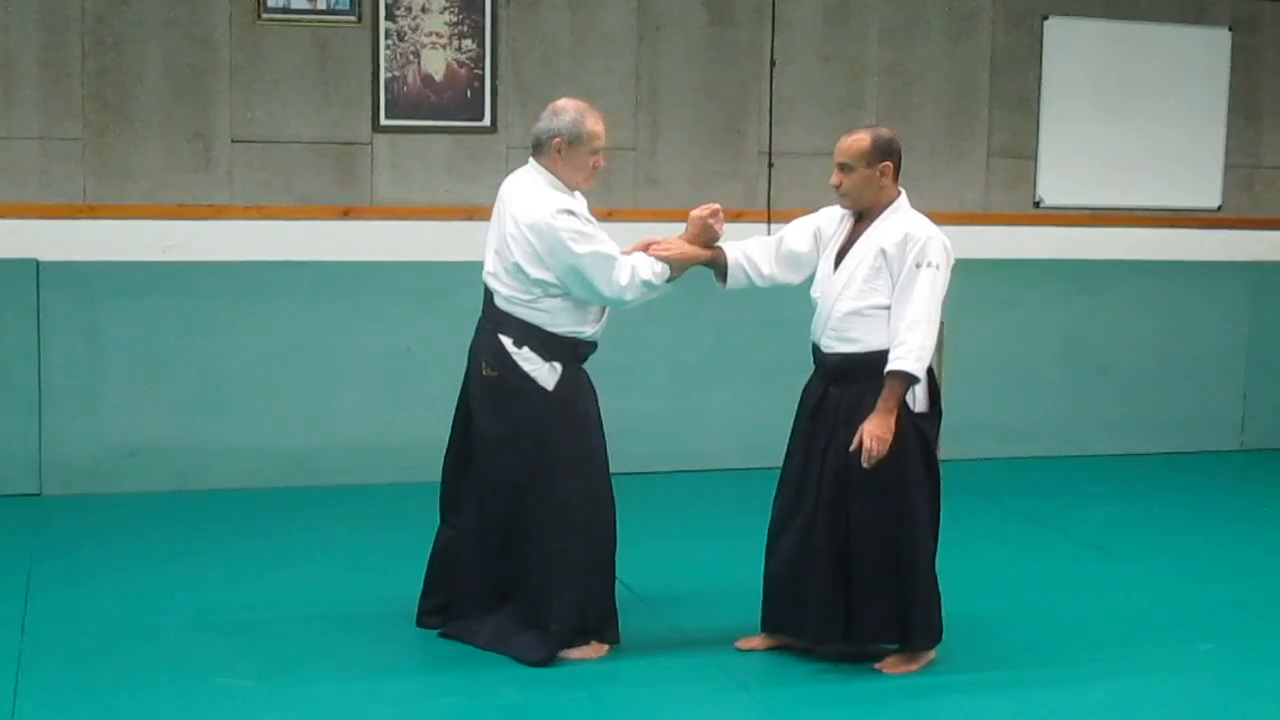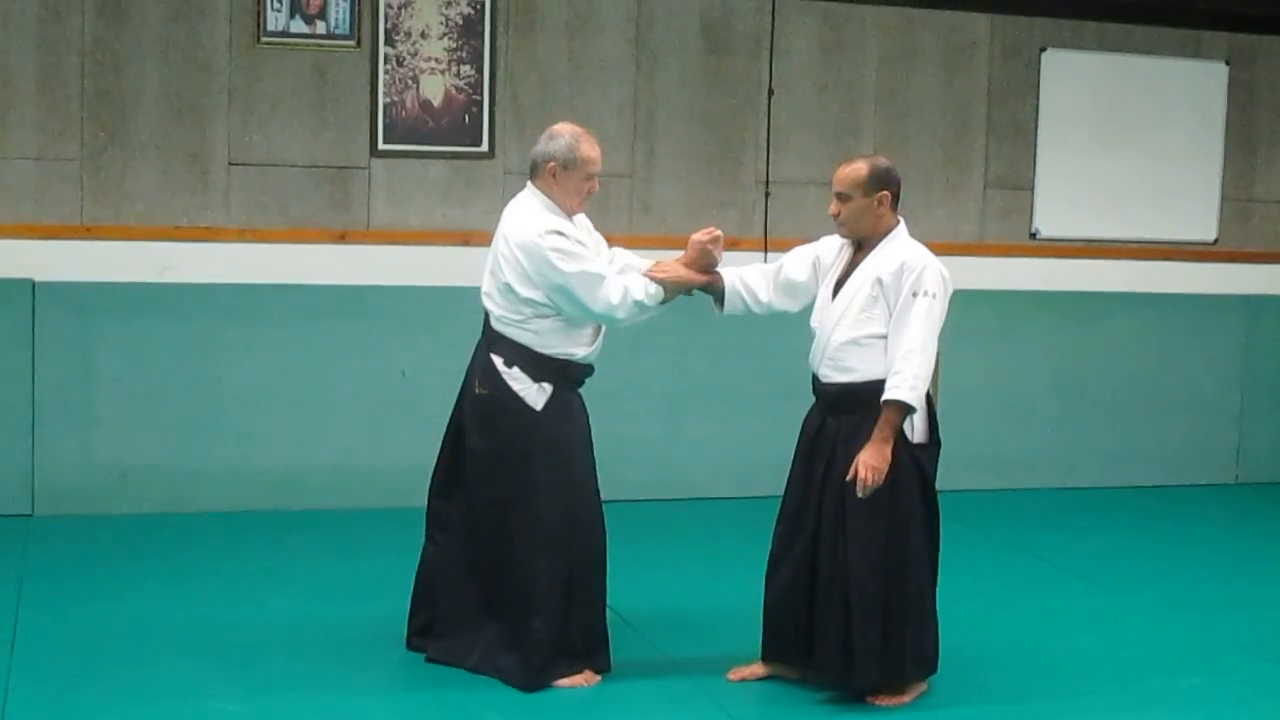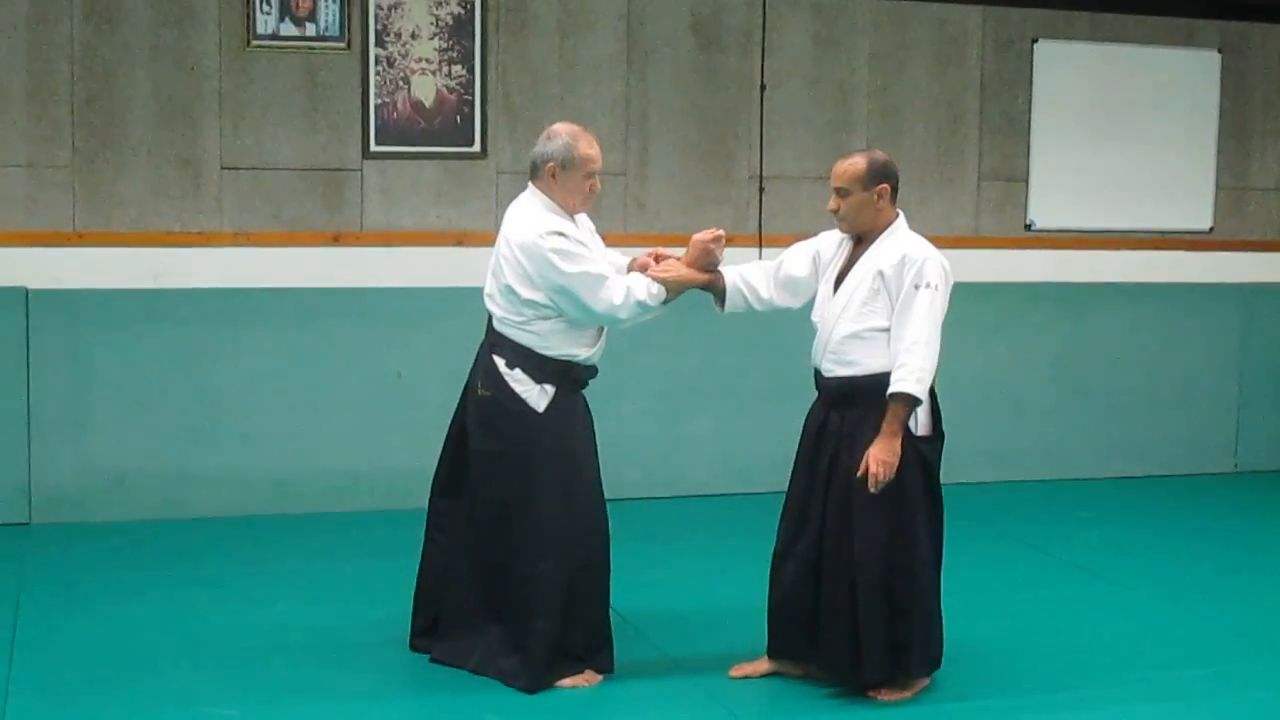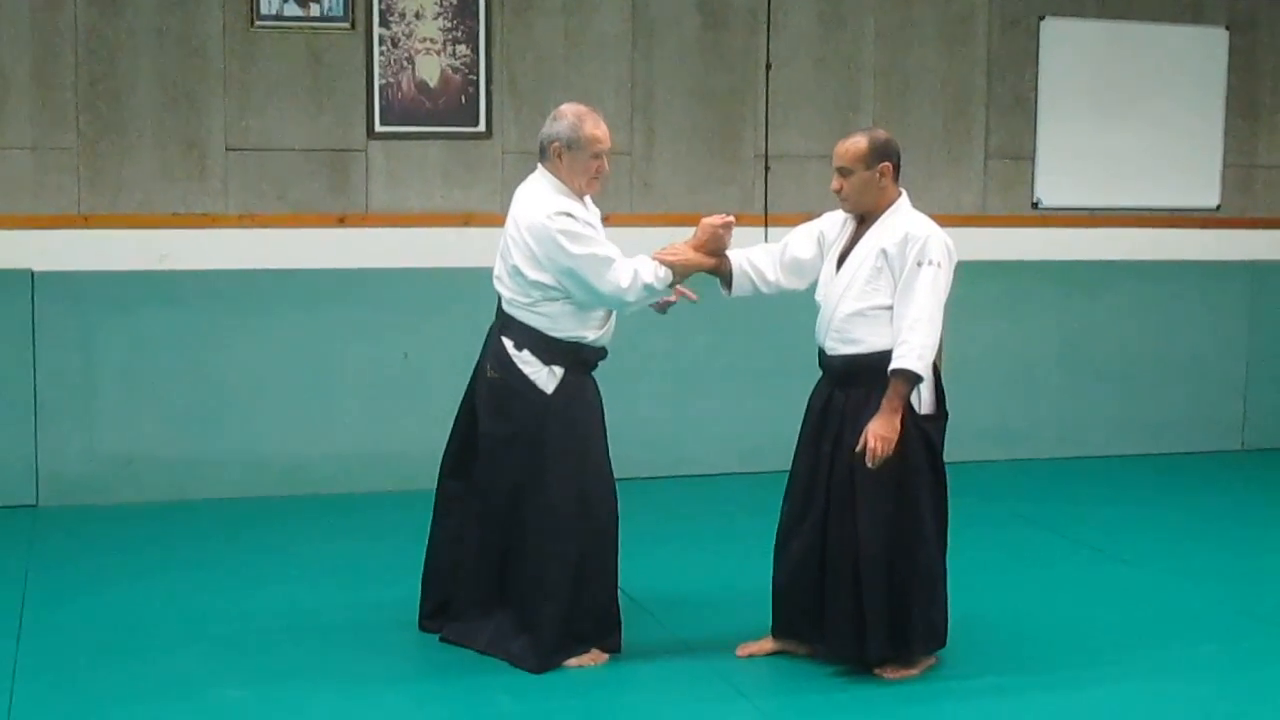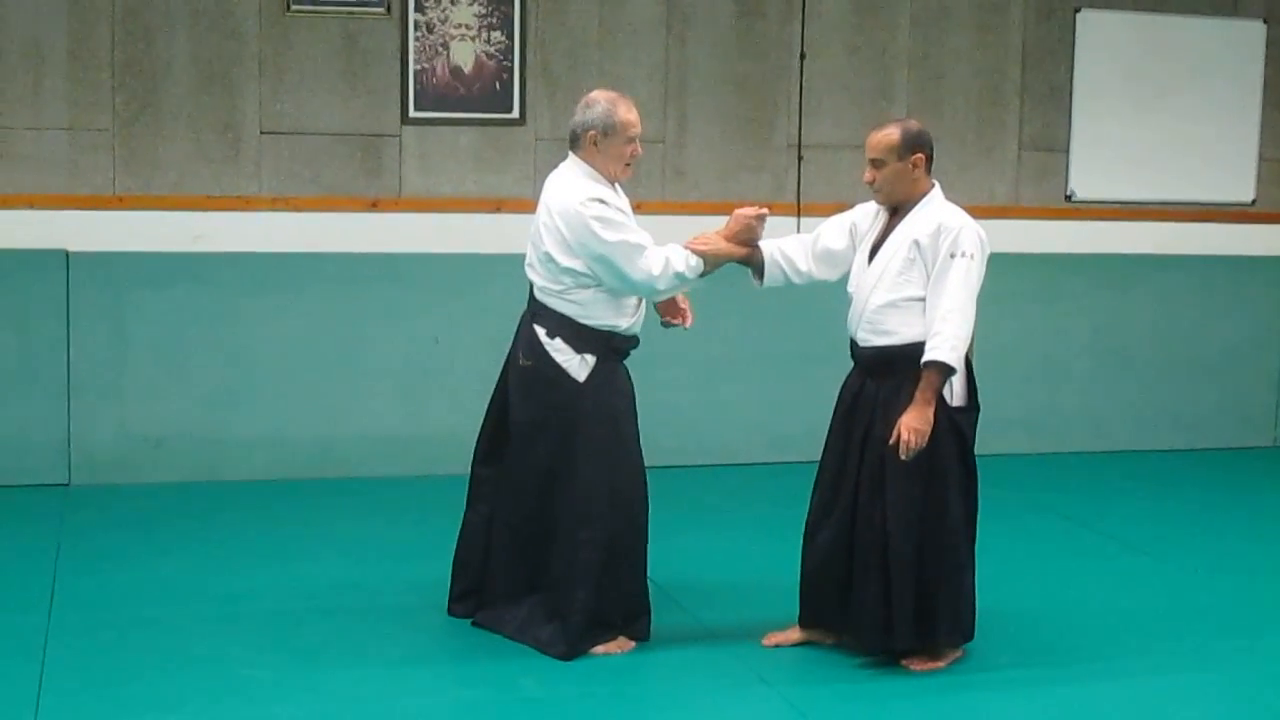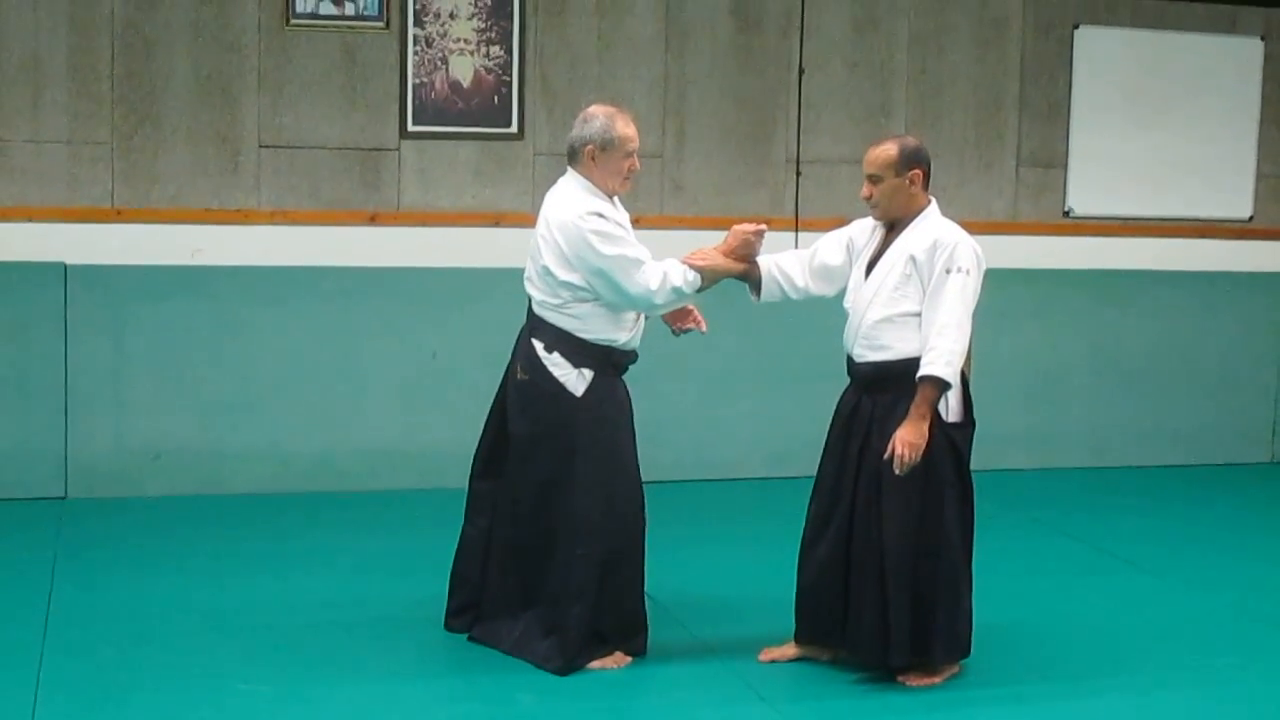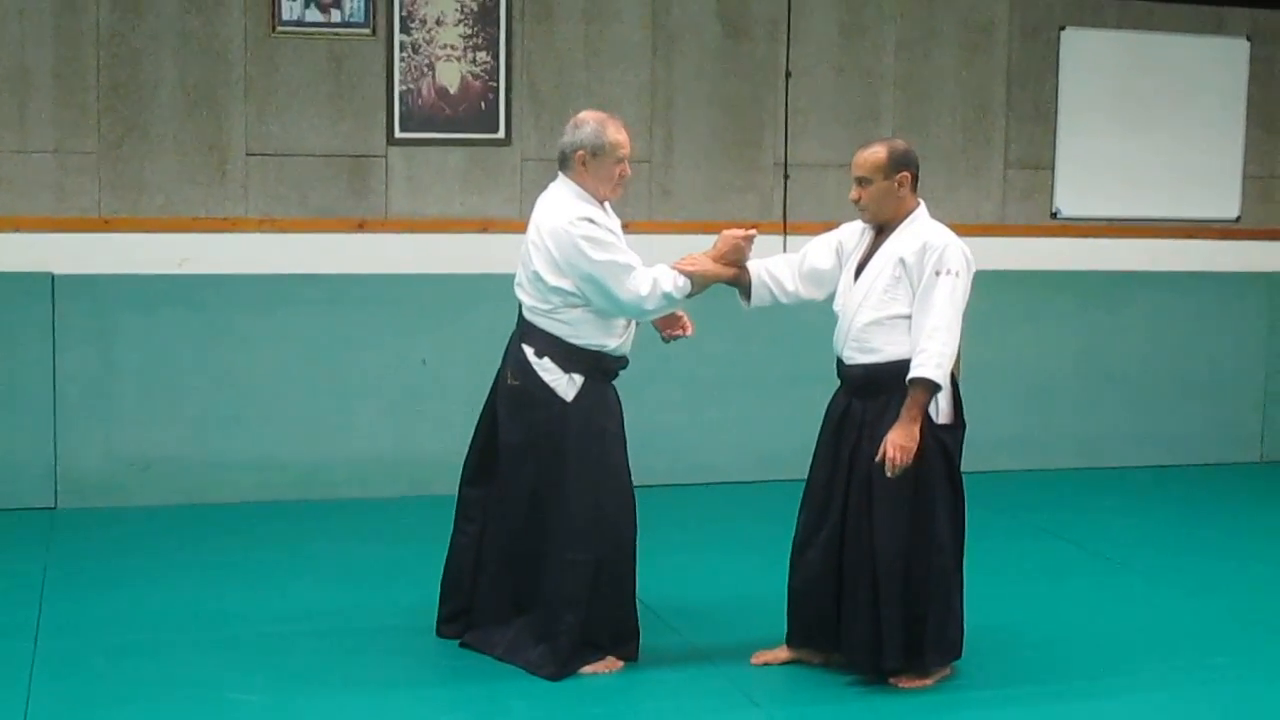
dt=0.5s
person 1, frame 1
left shoulder: (524, 185)
right shoulder: (549, 214)
left elbow: (581, 263)
right elbow: (617, 284)
left wrist: (626, 256)
right wrist: (687, 249)
left hip: (504, 354)
right hip: (535, 368)
left knee: (490, 485)
right knee: (568, 497)
left ankle: (462, 605)
right ankle: (560, 628)
person 1, frame 2
left shoulder: (547, 212)
right shoulder: (541, 234)
left elbow: (607, 264)
right elbow: (611, 299)
right wrist: (685, 271)
left hip: (507, 381)
right hip: (529, 391)
left knee: (480, 507)
right knee: (555, 521)
left ankle: (449, 627)
right ankle: (550, 655)
person 1, frame 3
left shoulder: (554, 213)
right shoulder: (541, 235)
left elbow: (599, 268)
right elbow: (610, 301)
left wrist: (634, 265)
right wrist: (686, 269)
left hip: (507, 382)
right hip: (532, 392)
left knee: (480, 506)
right knee: (560, 523)
left ankle: (451, 627)
right ankle: (552, 656)
person 1, frame 4
left shoulder: (560, 195)
right shoulder: (550, 216)
left elbow: (602, 269)
right elbow: (616, 284)
left wrist: (657, 283)
right wrist: (694, 254)
left hip: (519, 365)
right hip: (541, 375)
left knee: (488, 489)
right knee: (569, 503)
left ankle: (462, 607)
right ankle: (560, 636)
person 1, frame 5
left shoulder: (582, 183)
right shoulder: (582, 203)
left elbow: (622, 265)
right elbow: (648, 269)
left wrist: (660, 295)
right wrist: (726, 242)
left hip: (550, 351)
right hip: (574, 362)
left knee: (525, 475)
right knee: (599, 492)
left ankle: (492, 593)
right ankle: (585, 622)
person 1, frame 6
left shoulder: (585, 198)
right shoulder: (582, 217)
left elbow: (624, 279)
right elbow: (646, 284)
left wrist: (668, 305)
left hip: (551, 367)
right hip: (571, 377)
left knee: (523, 491)
right knee: (595, 506)
left ankle: (491, 607)
right ankle: (579, 638)
person 1, frame 7
left shoulder: (577, 204)
right shoulder: (571, 222)
left elbow: (614, 286)
right elbow: (636, 289)
left wrist: (655, 312)
right wrist: (714, 263)
left hip: (541, 373)
right hip: (561, 383)
left knee: (515, 497)
right knee: (586, 512)
left ankle: (482, 615)
right ankle: (570, 644)
person 2, frame 1
left shoulder: (918, 238)
right shoulder: (832, 223)
left elbow: (915, 333)
right elbow: (769, 257)
left wrist: (885, 412)
right wrist: (700, 253)
left hip: (886, 394)
right hip: (829, 387)
left knee: (892, 521)
right knee: (804, 510)
left ankle: (916, 639)
right ankle: (794, 624)
person 2, frame 2
left shoulder: (915, 267)
right shoulder: (831, 252)
left elbow: (911, 362)
right elbow: (768, 283)
left wrist: (881, 442)
right wrist: (697, 278)
left hip: (884, 423)
right hip: (829, 417)
left knee: (885, 553)
right knee: (802, 540)
left ankle: (905, 671)
right ankle: (791, 654)
person 2, frame 3
left shoulder: (916, 260)
right shoulder: (831, 247)
left elbow: (916, 355)
right elbow: (768, 281)
left wrist: (890, 435)
right wrist: (699, 277)
left hip: (888, 416)
right hip: (833, 412)
left knee: (890, 548)
right knee: (808, 536)
left ankle: (906, 668)
right ankle: (794, 651)
person 2, frame 4
left shoulder: (919, 238)
right shoulder: (835, 227)
left elbow: (917, 332)
right elbow: (774, 264)
left wrist: (890, 413)
right wrist: (708, 261)
left hip: (892, 394)
right hip: (837, 391)
left knee: (895, 526)
right knee: (812, 514)
left ankle: (912, 646)
right ankle: (800, 630)
person 2, frame 5
left shoulder: (952, 229)
right shoulder: (867, 218)
left elbow: (949, 324)
right elbow: (806, 254)
left wrist: (923, 403)
right wrist: (739, 250)
left hip: (922, 386)
right hip: (868, 381)
left knee: (922, 516)
right knee: (840, 505)
left ankle: (938, 637)
right ankle: (825, 620)
person 2, frame 6
left shoulder: (948, 245)
right shoulder: (865, 234)
left elbow: (946, 339)
right elbow: (802, 269)
left wrist: (918, 418)
right wrist: (738, 265)
left hip: (919, 401)
right hip: (864, 397)
left knee: (920, 533)
right knee: (837, 520)
left ankle: (935, 653)
right ankle: (822, 635)
person 2, frame 7
left shoulder: (938, 247)
right shoulder: (853, 237)
left elbow: (936, 342)
right elbow: (793, 273)
left wrist: (909, 421)
right wrist: (727, 271)
left hip: (910, 405)
right hip: (854, 400)
left knee: (910, 535)
right knee: (828, 523)
left ankle: (927, 655)
right ankle: (815, 638)
